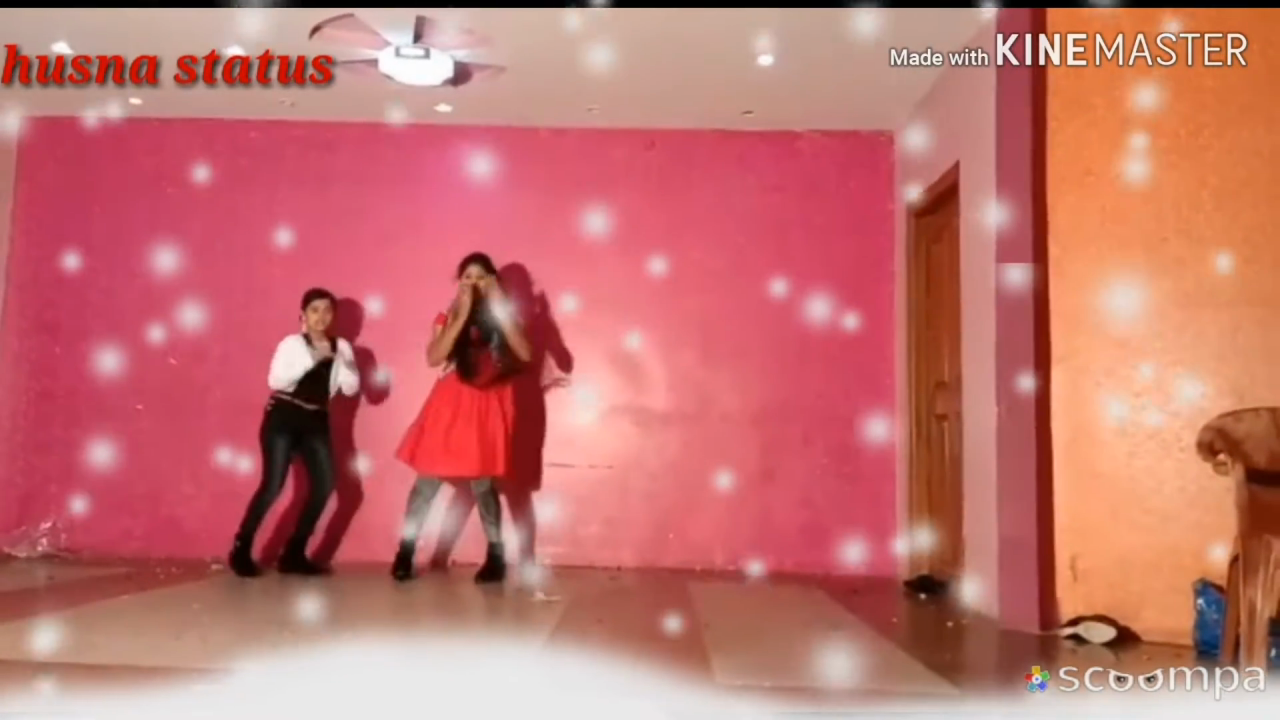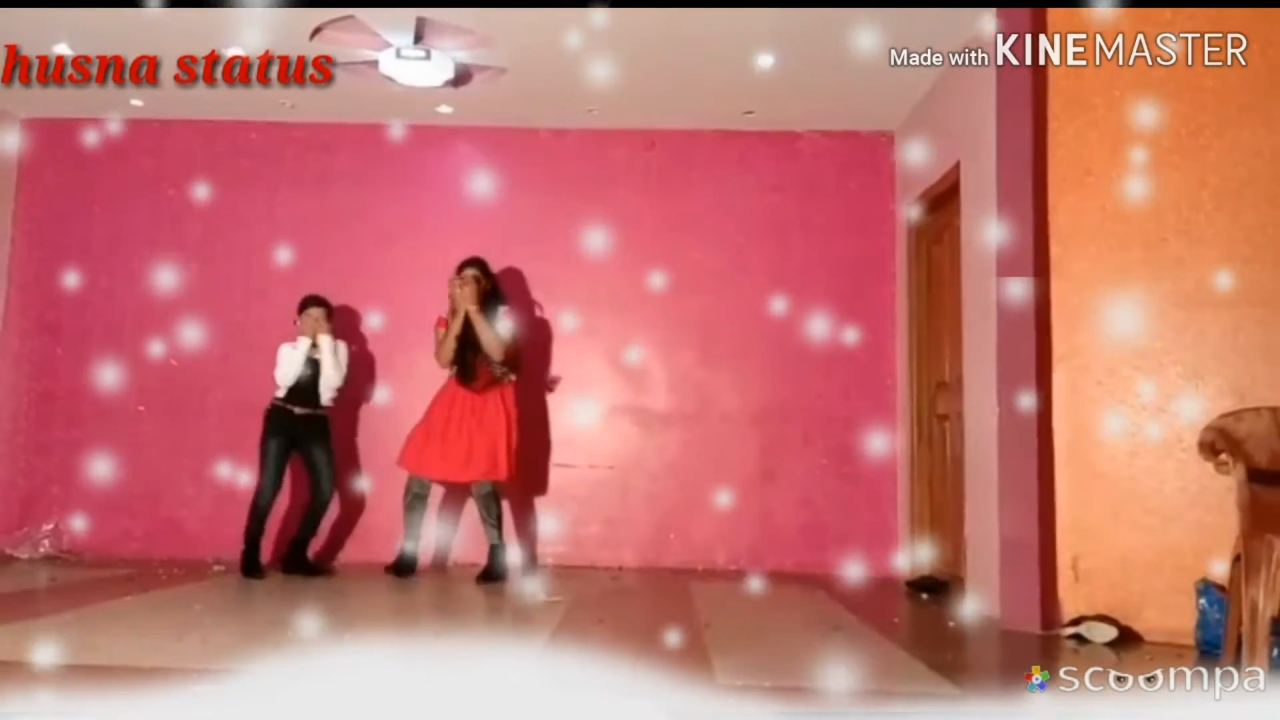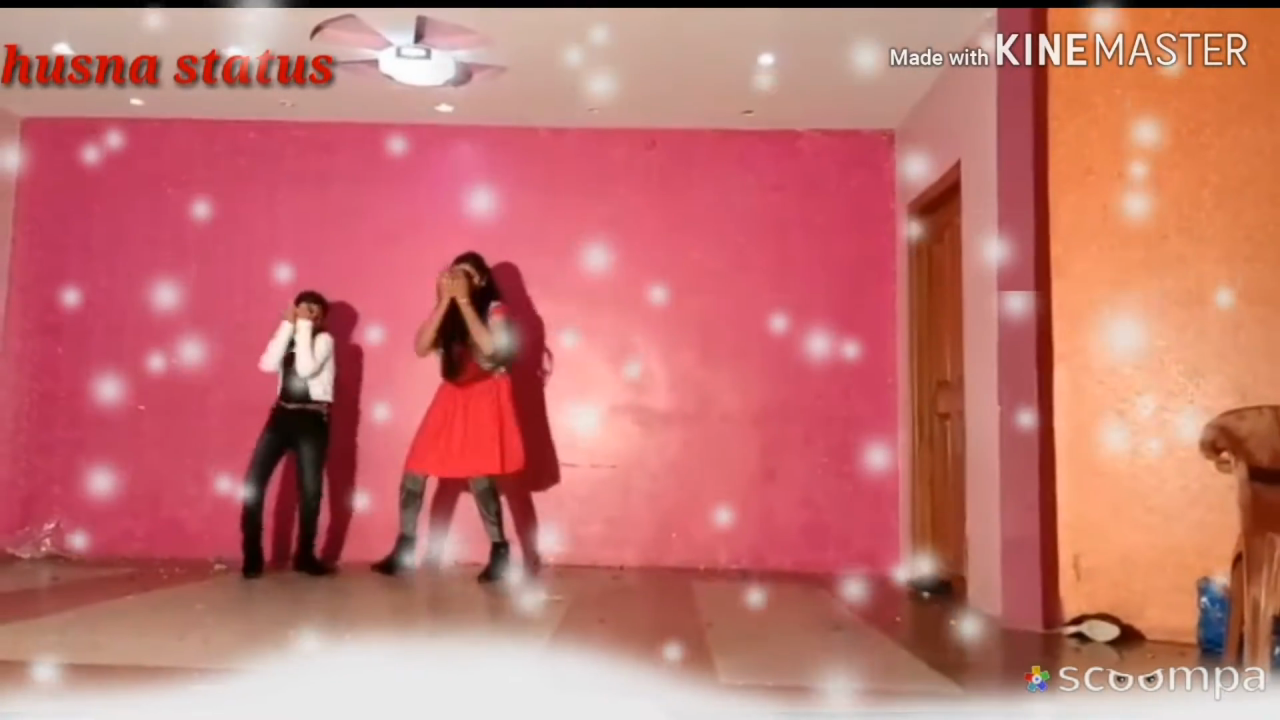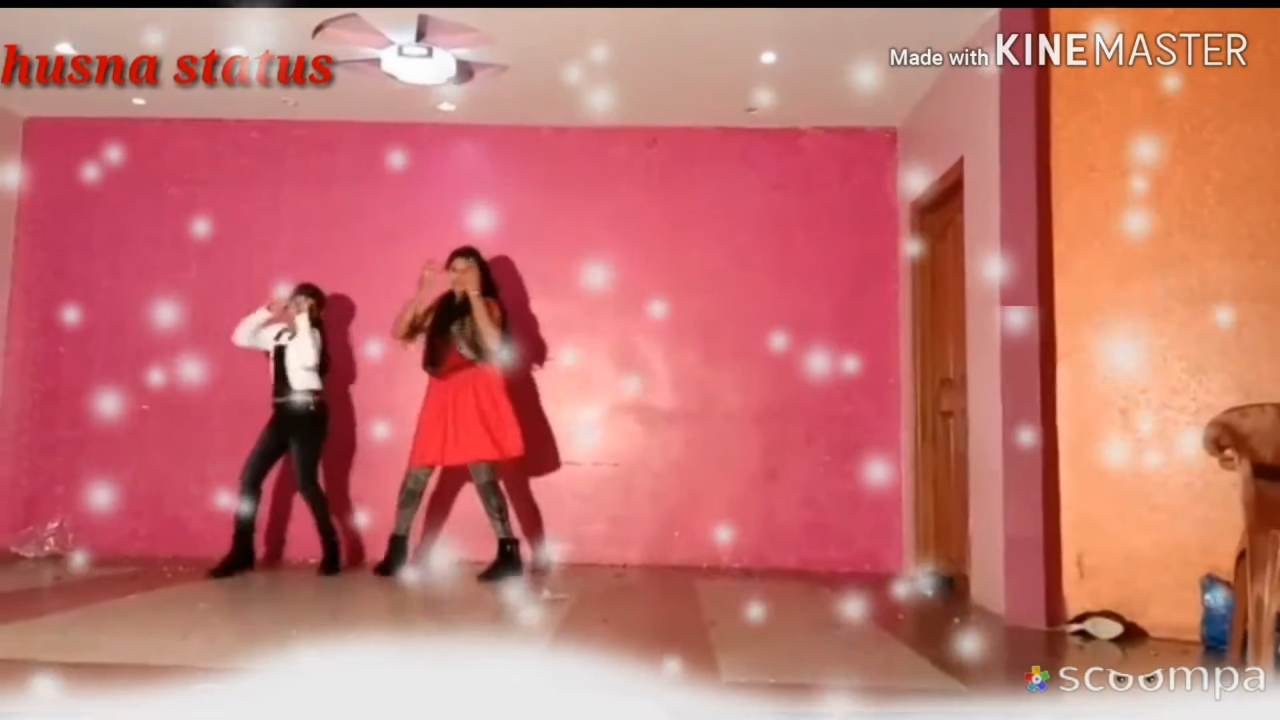
dt=0.1s
person 1, frame 1
left shoulder: (504, 313)
right shoulder: (449, 315)
left elbow: (525, 354)
right elbow: (433, 358)
left wrist: (499, 311)
right wrist: (461, 317)
left hip: (490, 400)
right hip: (451, 399)
left knee: (481, 477)
right knee: (429, 476)
left ankle: (495, 556)
right ankle: (405, 553)
person 1, frame 2
left shoulder: (502, 315)
right shoulder: (450, 318)
left elbow: (498, 353)
right elbow: (443, 358)
left wrist: (474, 307)
right wrist: (459, 312)
left hip: (490, 402)
right hip: (455, 400)
left knee: (483, 481)
right knee: (420, 473)
left ankle: (498, 556)
right ankle: (409, 551)
person 1, frame 3
left shoulder: (495, 311)
right shoulder: (445, 314)
left elbow: (489, 346)
right elbow: (421, 348)
left wrist: (465, 301)
right wrist: (444, 302)
left hip: (485, 398)
right hip: (453, 397)
left knee: (480, 477)
right knee: (415, 472)
left ankle: (500, 555)
right ankle: (404, 549)
person 1, frame 4
left shoulder: (487, 305)
right shoulder: (438, 306)
left elbow: (495, 345)
right elbow: (399, 334)
left wrist: (474, 295)
right wrist: (420, 293)
left hip: (477, 392)
right hip: (443, 393)
left knee: (482, 471)
right knee: (417, 470)
left ankle: (509, 552)
right ankle: (397, 548)
person 2, frame 1
left shoulder: (520, 321)
right shoulder: (475, 319)
left hip: (513, 413)
right hip: (482, 410)
left knee: (515, 490)
right knee: (470, 486)
left ankle: (527, 559)
person 2, frame 2
left shoulder: (513, 323)
right shoulder: (473, 320)
left hip: (510, 416)
right hip: (477, 414)
left knee: (516, 491)
right knee: (458, 486)
left ankle: (529, 559)
person 2, frame 3
left shoulder: (507, 320)
left hip: (502, 411)
right hip: (473, 409)
left knee: (513, 487)
right knee: (450, 482)
left ankle: (530, 558)
person 2, frame 4
left shoulder: (500, 314)
right shoulder: (451, 312)
left hip: (498, 408)
right hip: (467, 408)
left knee: (516, 485)
right knee: (448, 481)
left ankle: (537, 554)
person 3, frame 1
left shoulder: (342, 347)
right shoulder: (292, 343)
left elbow: (351, 387)
right elbow: (275, 379)
left wrist: (340, 365)
right wrist: (311, 357)
left hip: (316, 421)
right hip: (283, 416)
left knee: (324, 485)
right knee: (272, 485)
left ankle: (293, 554)
right ankle: (241, 550)
person 3, frame 2
left shoulder: (337, 347)
right shoulder: (290, 347)
left elbow: (335, 380)
right elbow: (283, 379)
left wrist: (324, 338)
right wrist: (304, 339)
left hip: (315, 424)
right hip: (280, 420)
left knee: (325, 490)
right knee: (268, 487)
left ankle: (296, 555)
right ankle: (250, 555)
person 3, frame 3
left shoulder: (324, 340)
right shoulder: (286, 341)
left elbow: (306, 368)
right elbow: (267, 364)
left wrist: (305, 327)
right wrist: (288, 324)
left hip: (314, 421)
right hip: (281, 418)
left knee: (310, 489)
right knee: (253, 481)
left ankle: (305, 554)
right ankle: (252, 554)
person 3, frame 4
left shoulder: (311, 334)
right shoulder: (277, 333)
left elbow: (307, 362)
right elbow: (240, 337)
left wrist: (302, 318)
right wrist: (266, 312)
left hip: (307, 411)
right hip: (283, 413)
left knee: (306, 481)
right knee: (250, 475)
left ankle: (331, 549)
right ankle: (242, 553)
